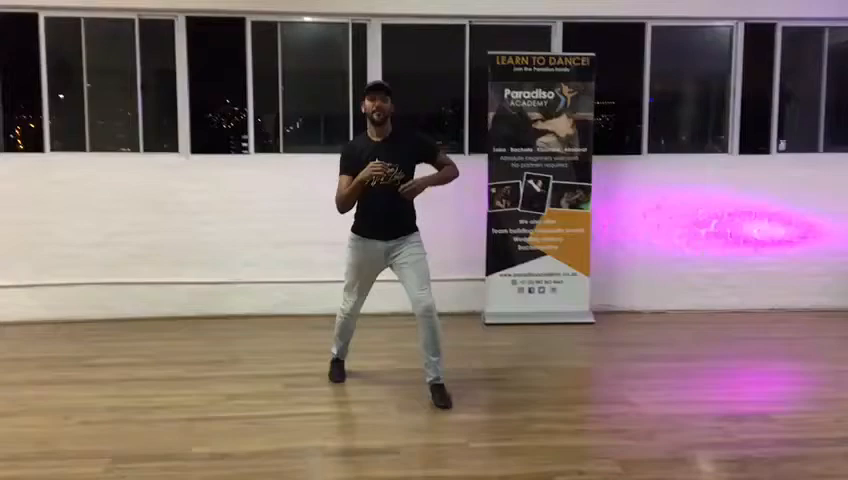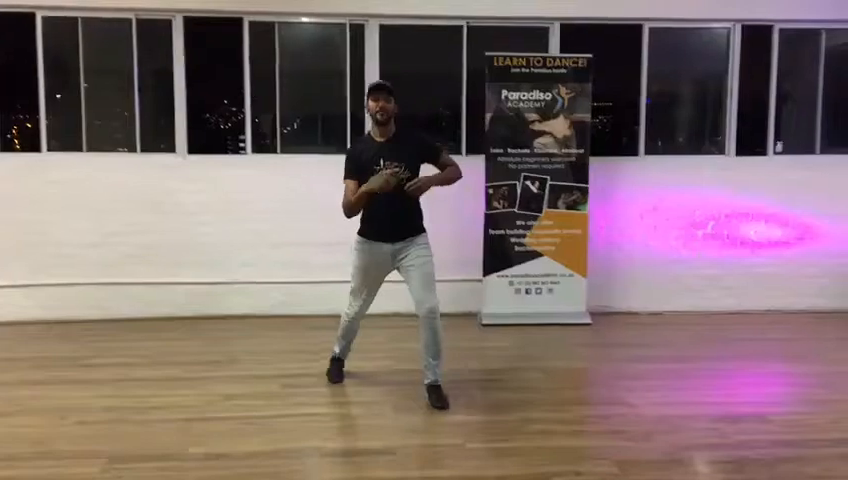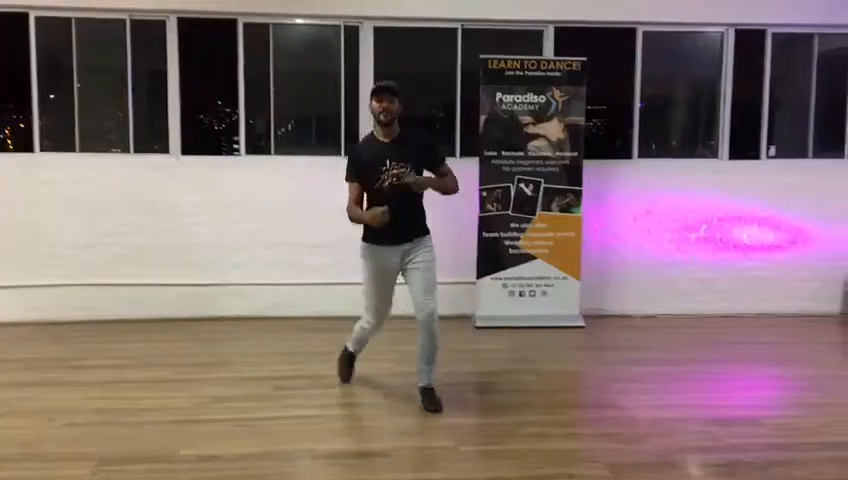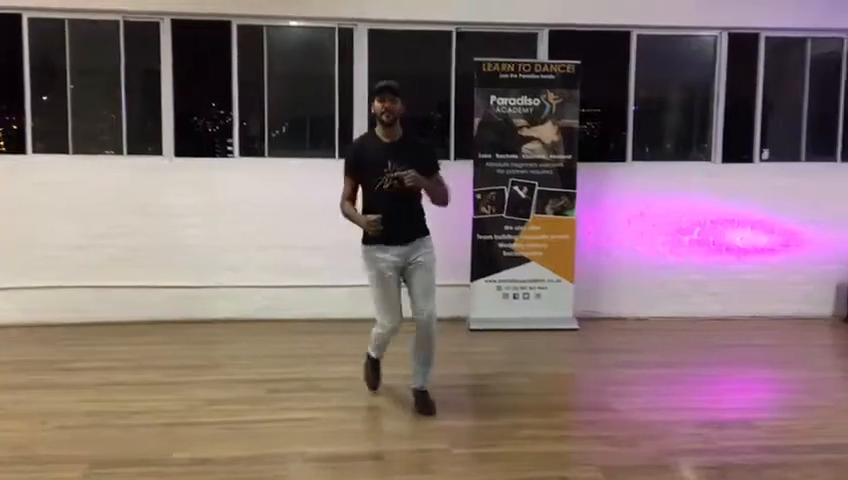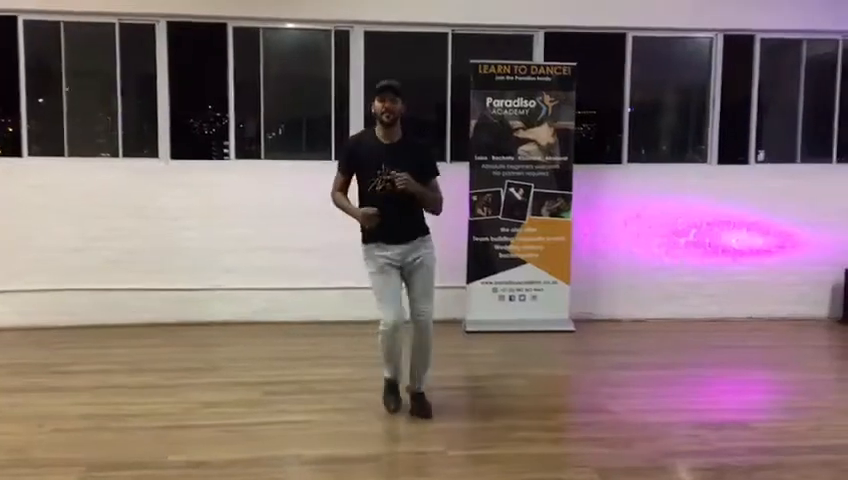
dt=0.1s
person 1, frame 1
left shoulder: (411, 141)
right shoulder: (353, 150)
left elbow: (452, 169)
right elbow: (342, 205)
left wrist: (425, 181)
right wrist: (362, 178)
left hip: (406, 239)
right hip: (365, 240)
left knee: (425, 307)
right knee: (351, 304)
left ankle: (435, 379)
right ankle: (337, 357)
person 1, frame 2
left shoulder: (414, 142)
right shoulder: (358, 152)
left elbow: (455, 170)
right elbow: (348, 209)
left wrist: (429, 180)
right wrist: (369, 188)
left hip: (412, 241)
right hip: (372, 243)
left knee: (429, 309)
right knee: (356, 307)
left ankle: (432, 381)
right ankle: (338, 355)
person 1, frame 3
left shoulder: (420, 144)
right shoulder: (361, 152)
left elbow: (453, 185)
right elbow: (352, 206)
left wrist: (429, 181)
right wrist: (366, 217)
left hip: (418, 244)
right hip: (378, 247)
left knee: (427, 315)
right knee: (374, 319)
left ankle: (425, 384)
right ankle: (351, 349)
person 1, frame 4
left shoulder: (419, 149)
right shoulder: (360, 148)
left elbow: (443, 199)
right elbow: (346, 201)
left wrist: (425, 184)
right wrist: (361, 221)
left hip: (418, 245)
right hip: (378, 249)
left knee: (426, 317)
right knee: (389, 323)
left ankle: (420, 386)
right ankle: (374, 356)
person 1, frame 5
left shoulder: (418, 151)
right shoulder: (357, 146)
left elbow: (437, 205)
right elbow: (337, 193)
left wrist: (415, 188)
right wrist: (356, 213)
left hip: (419, 246)
right hip: (379, 248)
left knee: (423, 320)
right knee: (392, 320)
left ankle: (416, 388)
right ankle: (391, 377)
